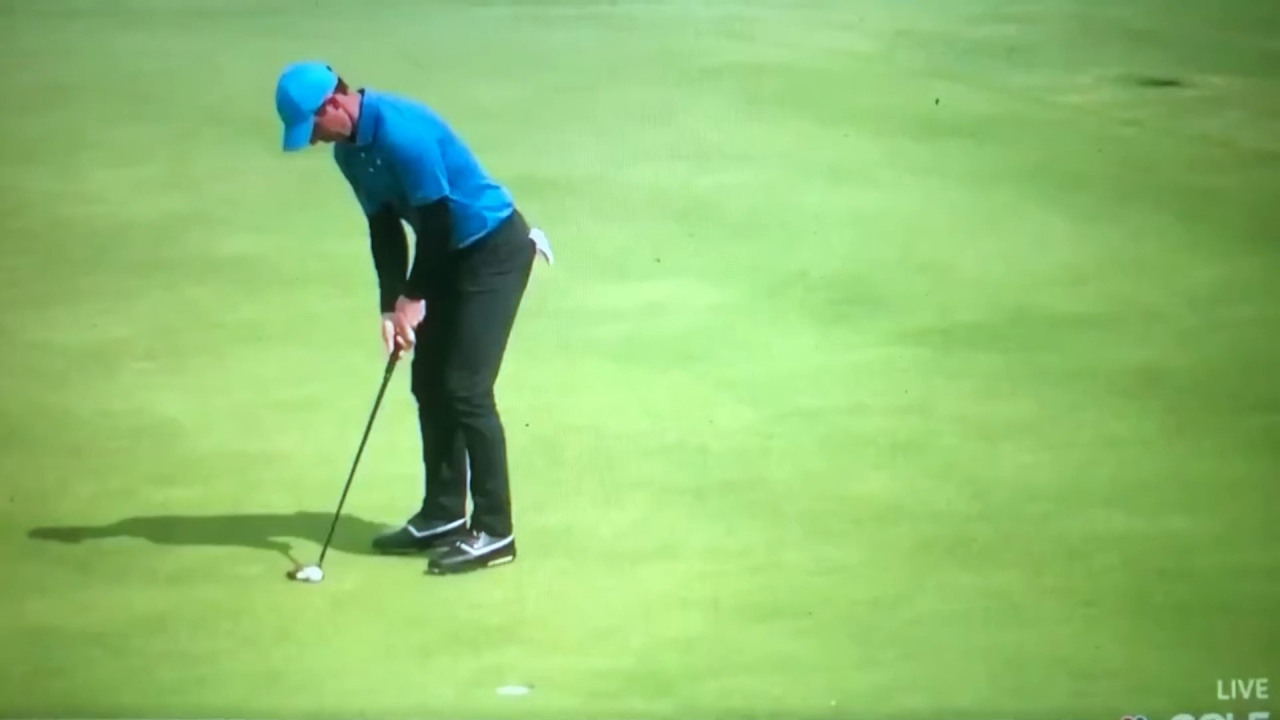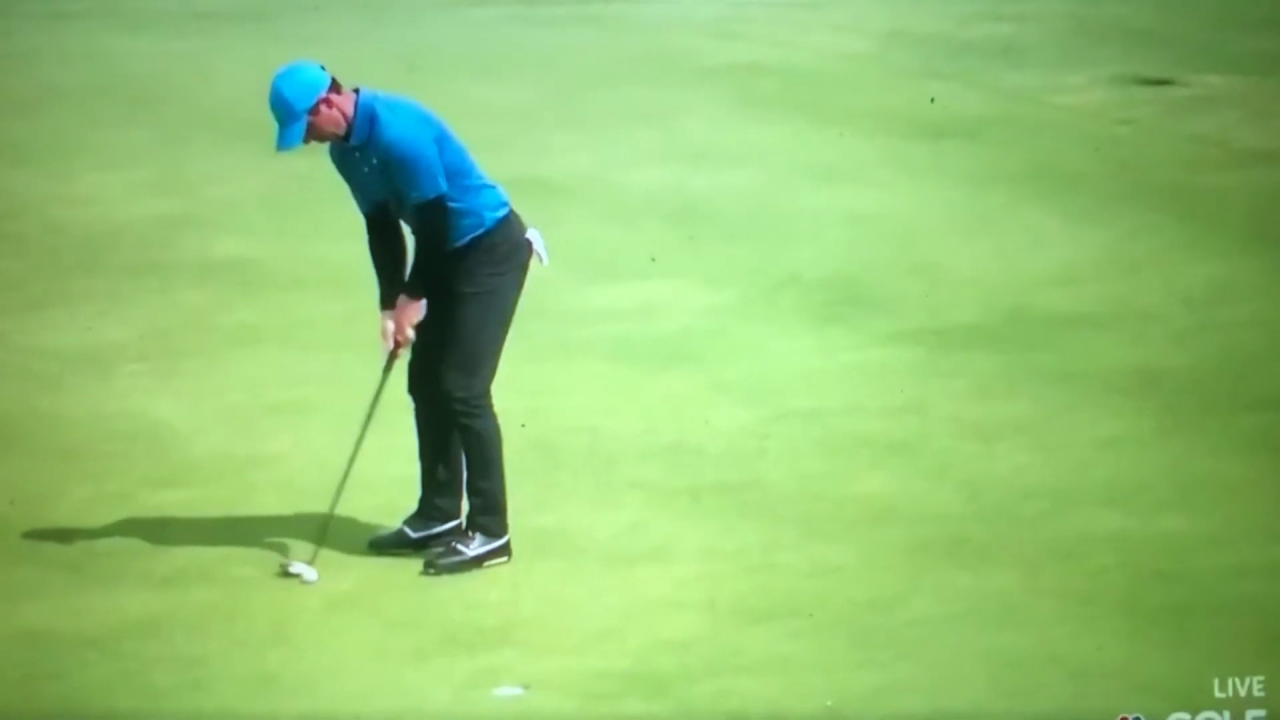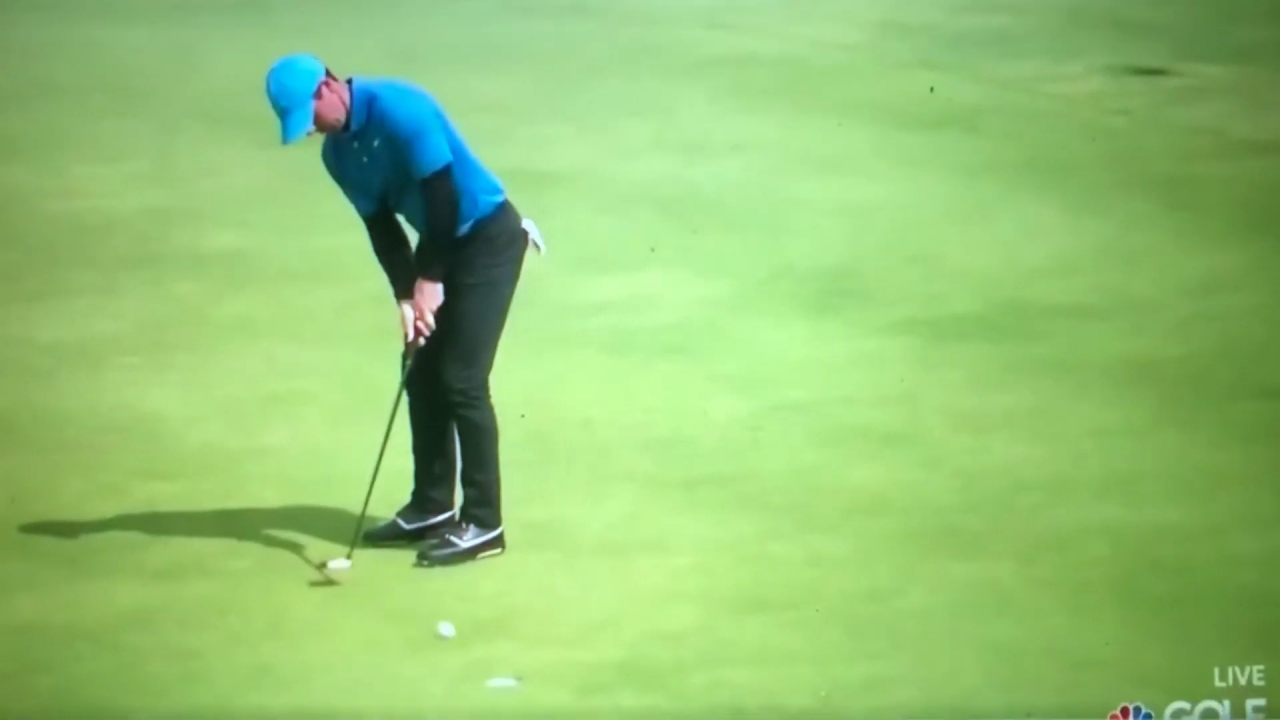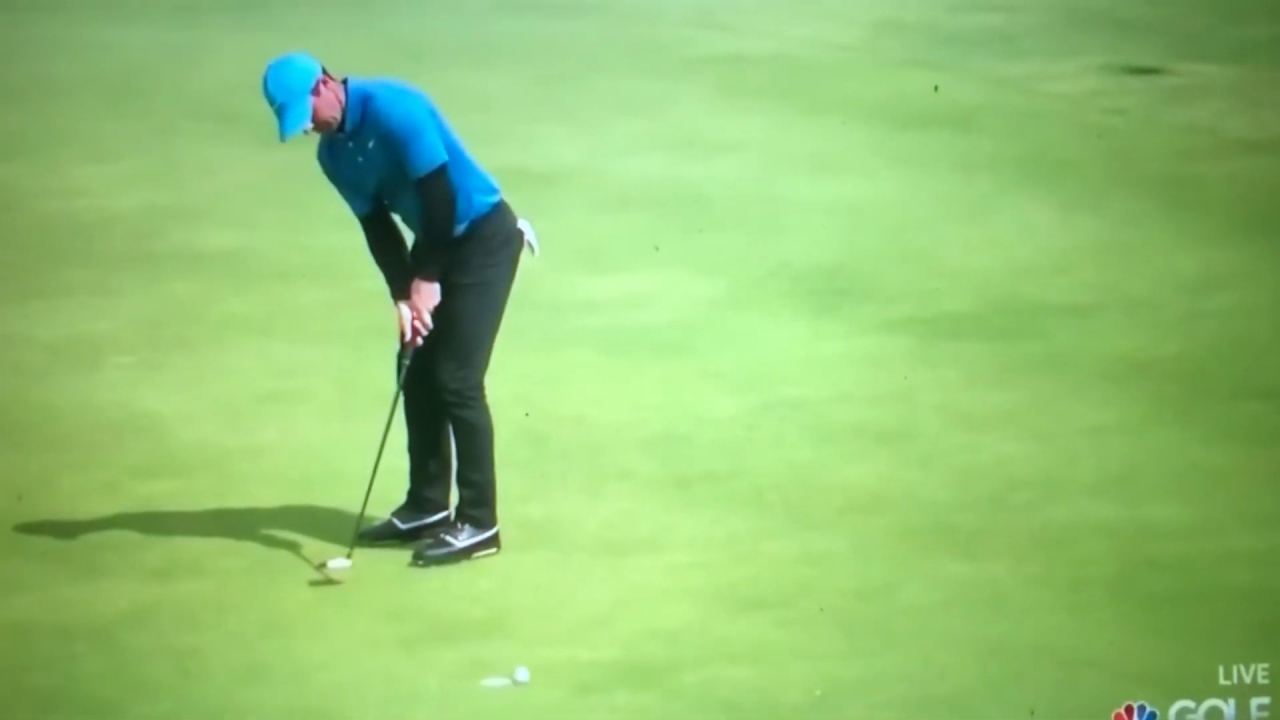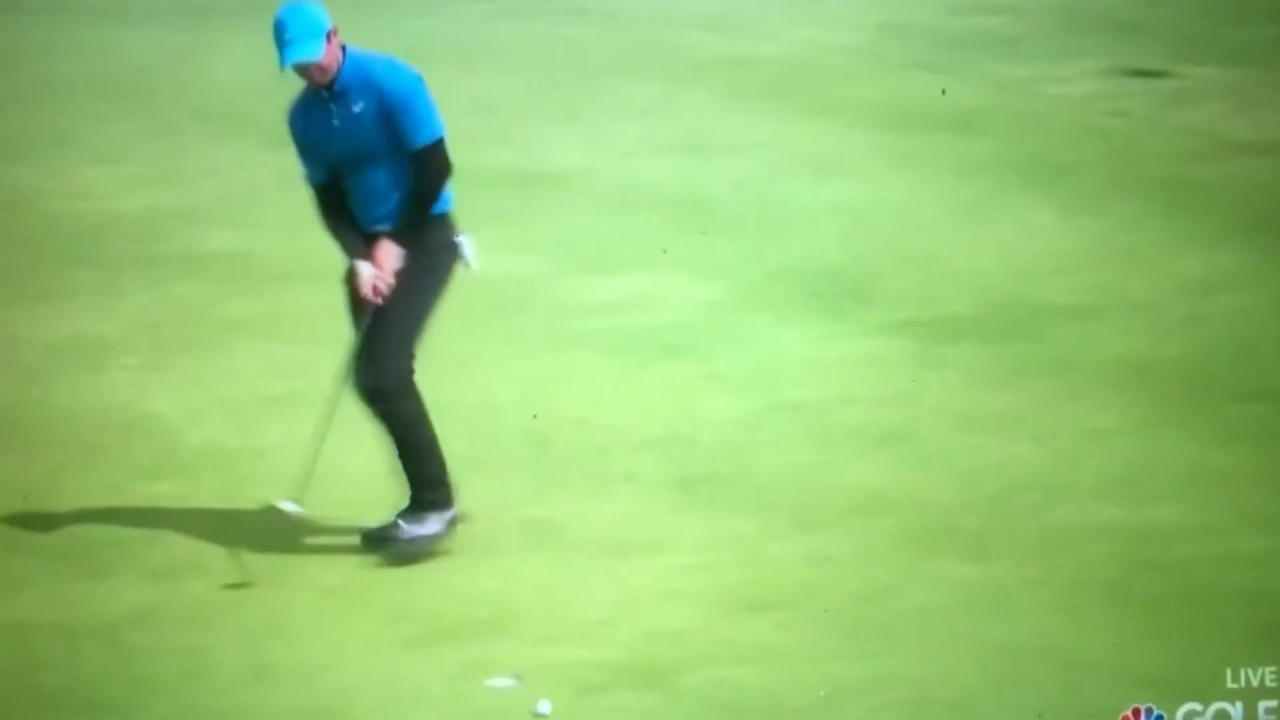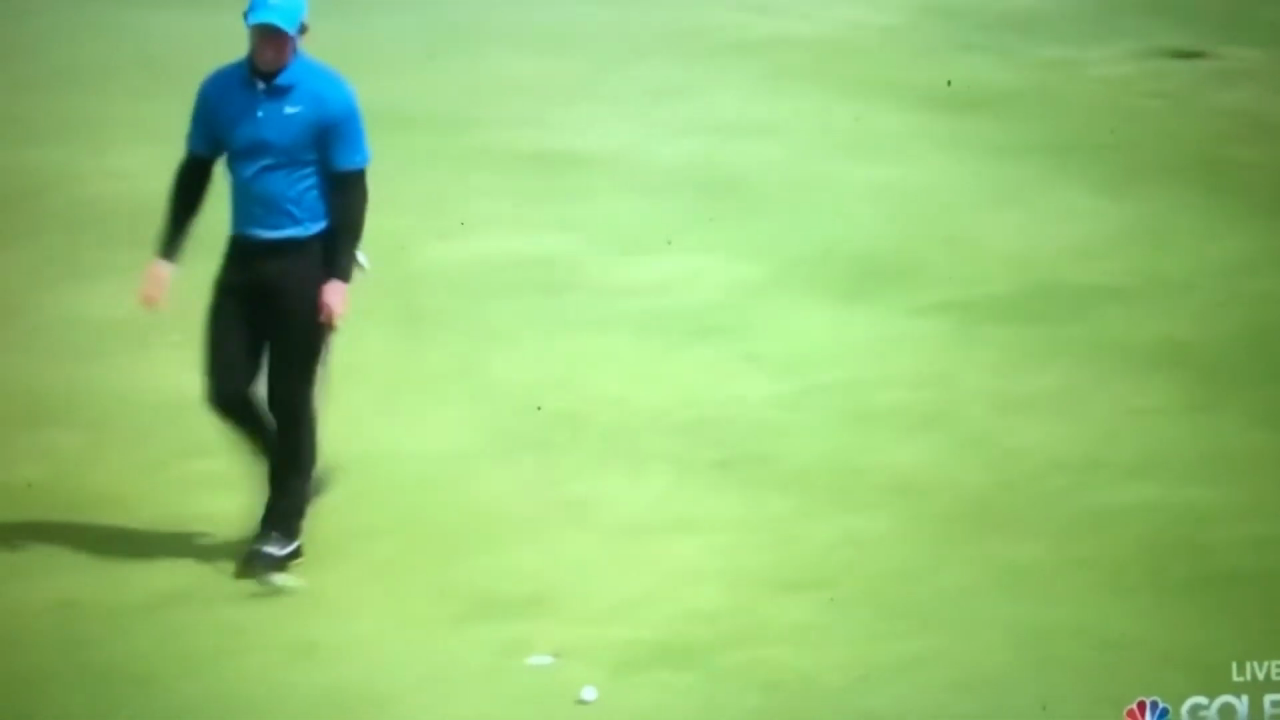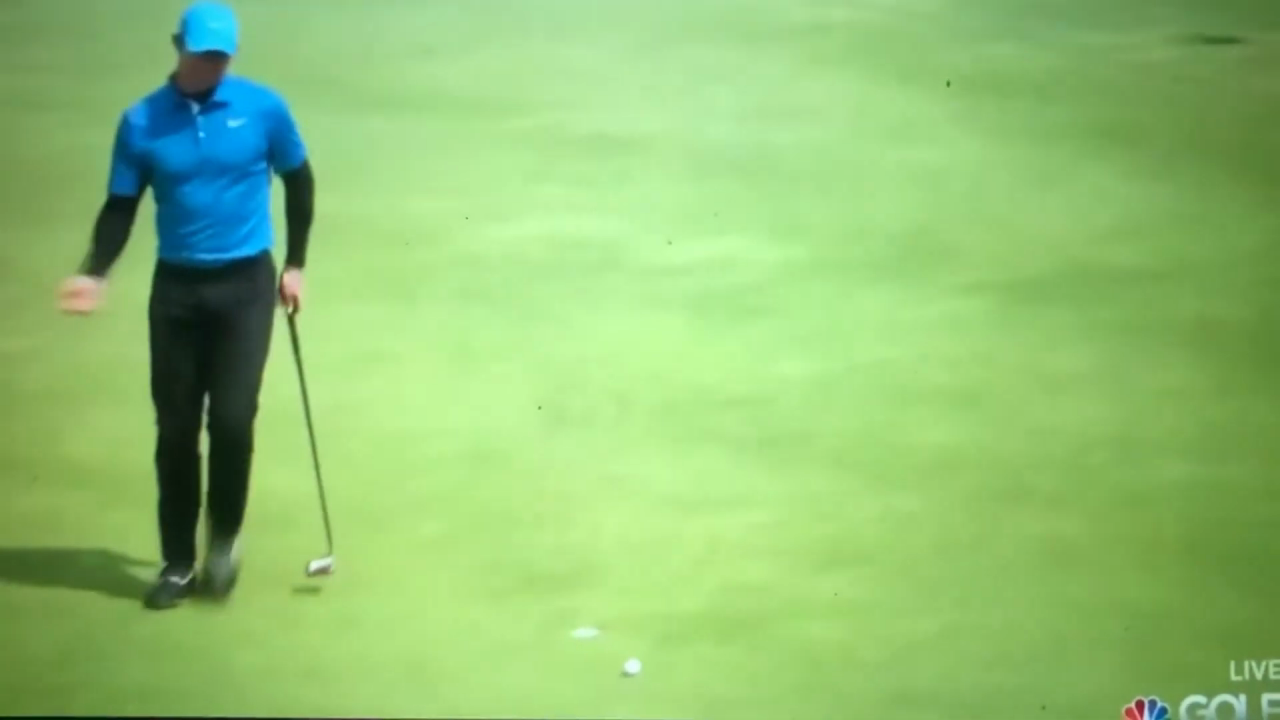
dt=0.7s
person 1, frame 1
left shoulder: (401, 130)
right shoulder: (349, 151)
left elbow: (436, 218)
right elbow: (384, 228)
left wrist: (414, 297)
right wrist: (390, 307)
left hip: (494, 249)
right hip: (449, 253)
left knee: (466, 389)
right knee: (429, 384)
left ankle: (494, 531)
right ankle: (443, 513)
person 1, frame 2
left shoulder: (397, 129)
right shoulder: (345, 150)
left elbow: (434, 219)
right elbow: (382, 226)
left wrist: (413, 297)
right wrist: (390, 304)
left hip: (491, 249)
right hip: (448, 253)
left knee: (462, 389)
right knee: (426, 384)
left ankle: (490, 532)
right ankle: (440, 514)
person 1, frame 3
left shoulder: (396, 106)
right shoulder: (337, 153)
left elbow: (443, 192)
right elbow: (381, 225)
left wrist: (430, 279)
right wrist: (405, 295)
left hip: (487, 236)
right hip: (440, 242)
left knee: (461, 380)
right knee: (421, 375)
left ankle: (483, 523)
right ankle: (432, 506)
person 1, frame 4
left shoulder: (393, 108)
right shoulder: (332, 152)
left elbow: (439, 193)
right elbow: (377, 226)
left wrist: (426, 279)
right wrist: (402, 295)
left hip: (483, 236)
right hip: (436, 242)
left knee: (456, 379)
right knee: (418, 374)
left ankle: (478, 522)
right ankle: (428, 505)
person 1, frame 5
left shoulder: (391, 82)
right shoulder: (304, 115)
left elbow: (436, 166)
right elbow: (328, 197)
left wrist: (396, 243)
right wrist: (359, 258)
left hip: (422, 240)
right hip: (370, 248)
left knee: (375, 372)
right knee: (388, 376)
left ankle: (433, 509)
right ankle: (430, 503)
person 1, frame 6
left shoulder: (331, 96)
right shoulder: (218, 90)
left elbow: (351, 190)
right elbow: (193, 174)
left wrist: (339, 275)
right wrist: (167, 255)
left hip: (307, 257)
right hip: (244, 257)
left knee: (290, 395)
right knee: (227, 391)
left ankle: (284, 530)
right ankle: (295, 477)
person 1, frame 7
left shoulder: (263, 108)
right shoulder: (140, 123)
left elbow: (299, 181)
right elbow: (119, 208)
left wrist: (295, 263)
right wrist: (93, 273)
left hip: (245, 285)
right hip: (176, 289)
left knee: (231, 421)
right knee: (176, 430)
left ankle: (225, 537)
right ankle: (179, 561)
